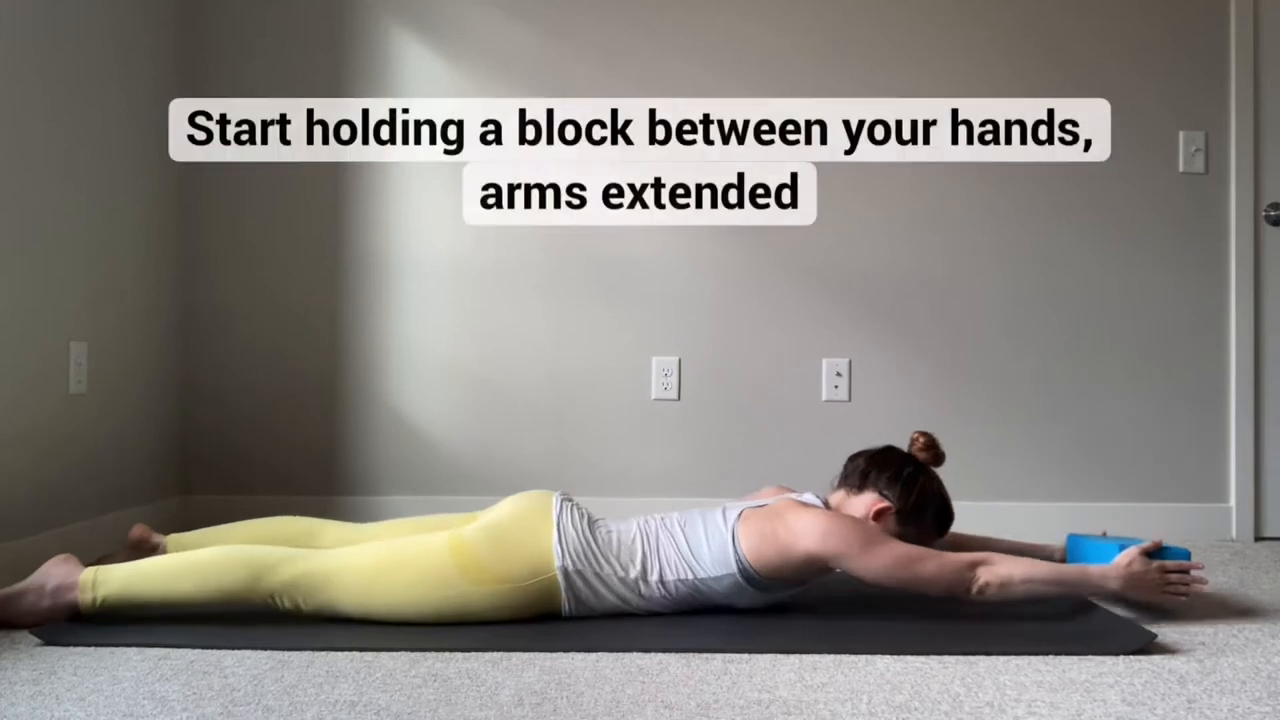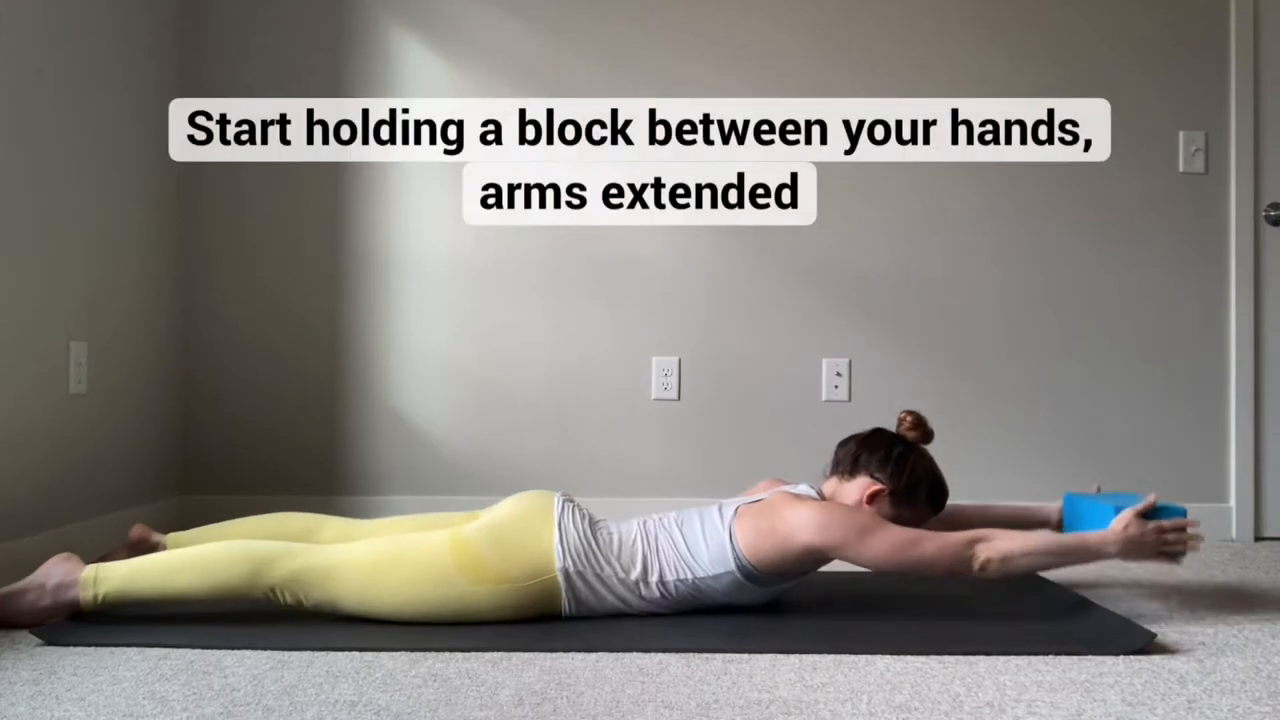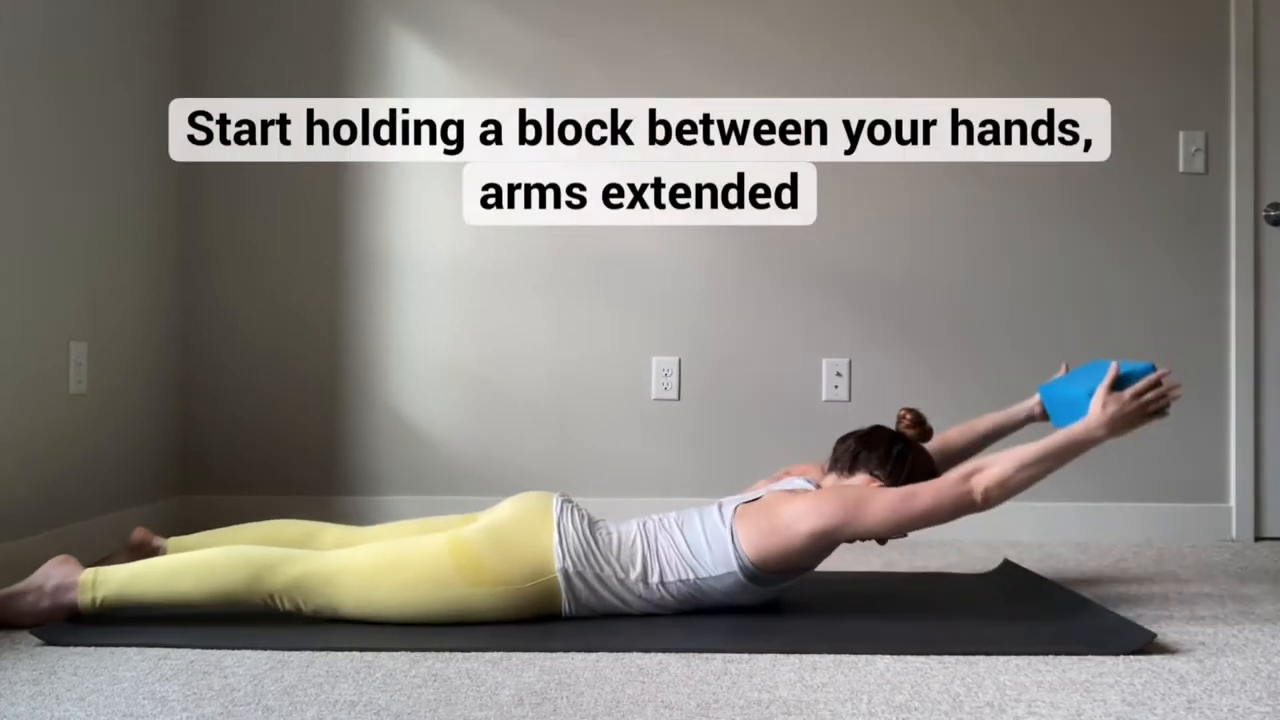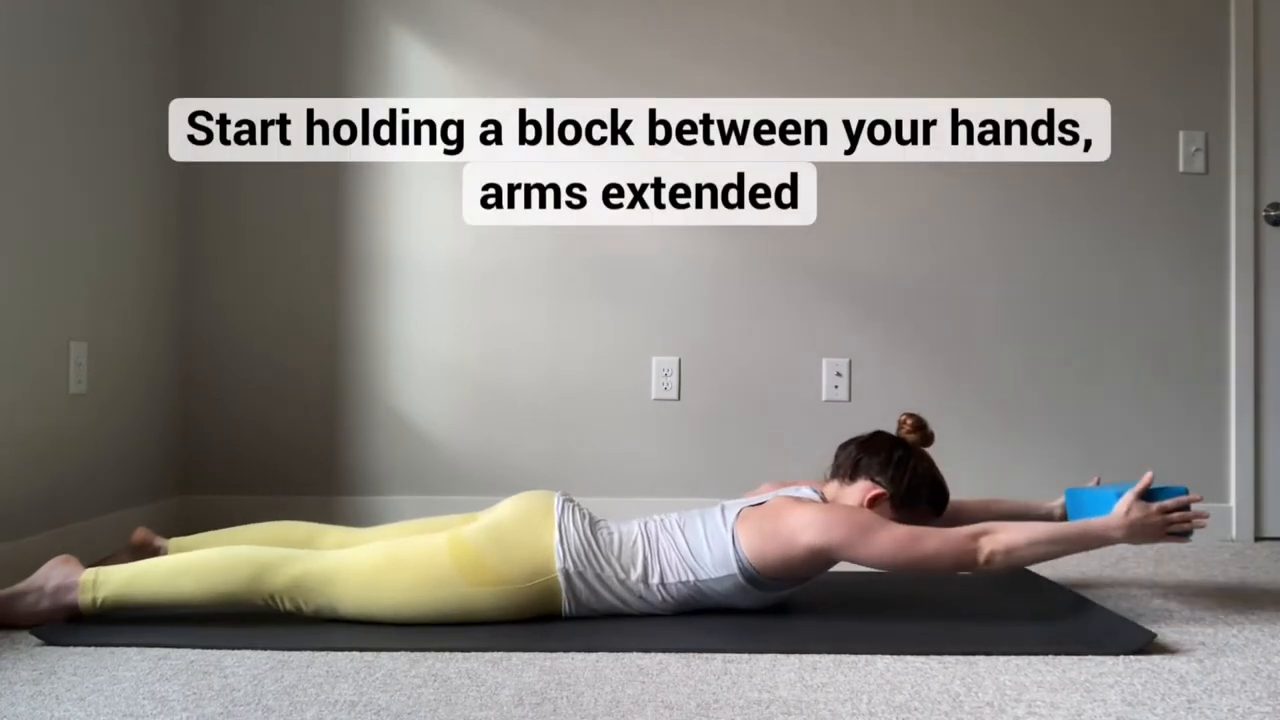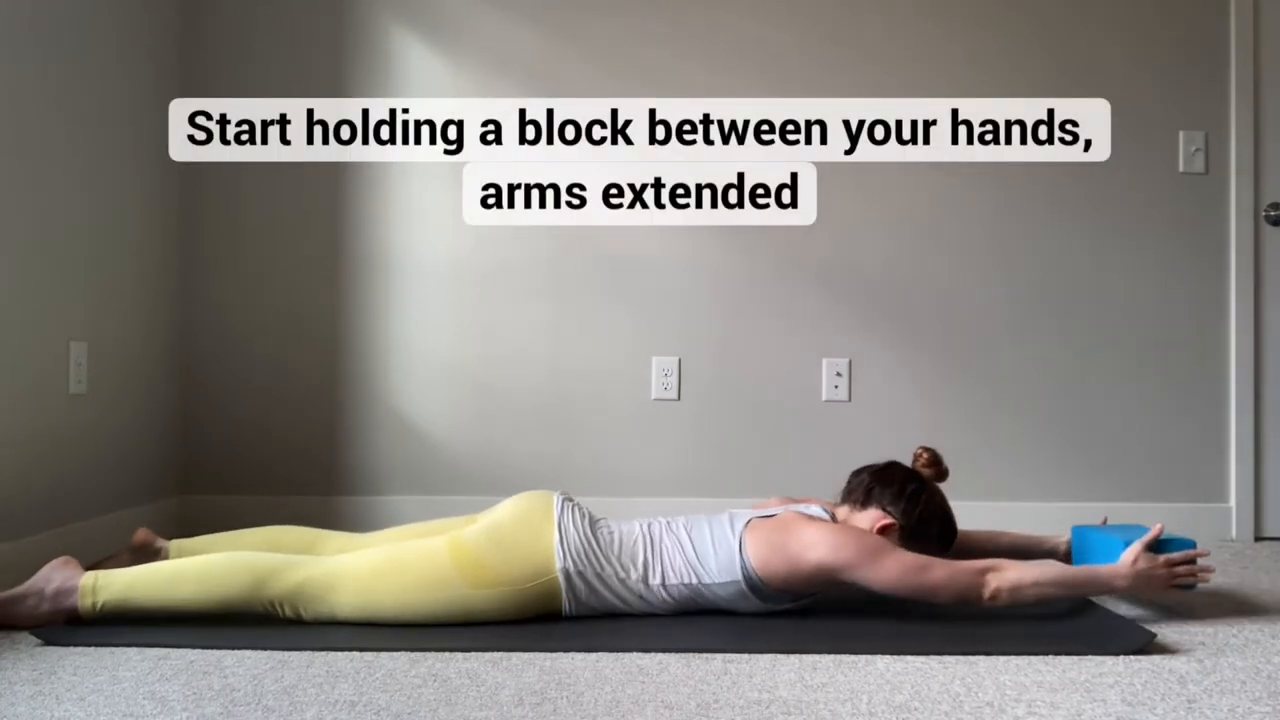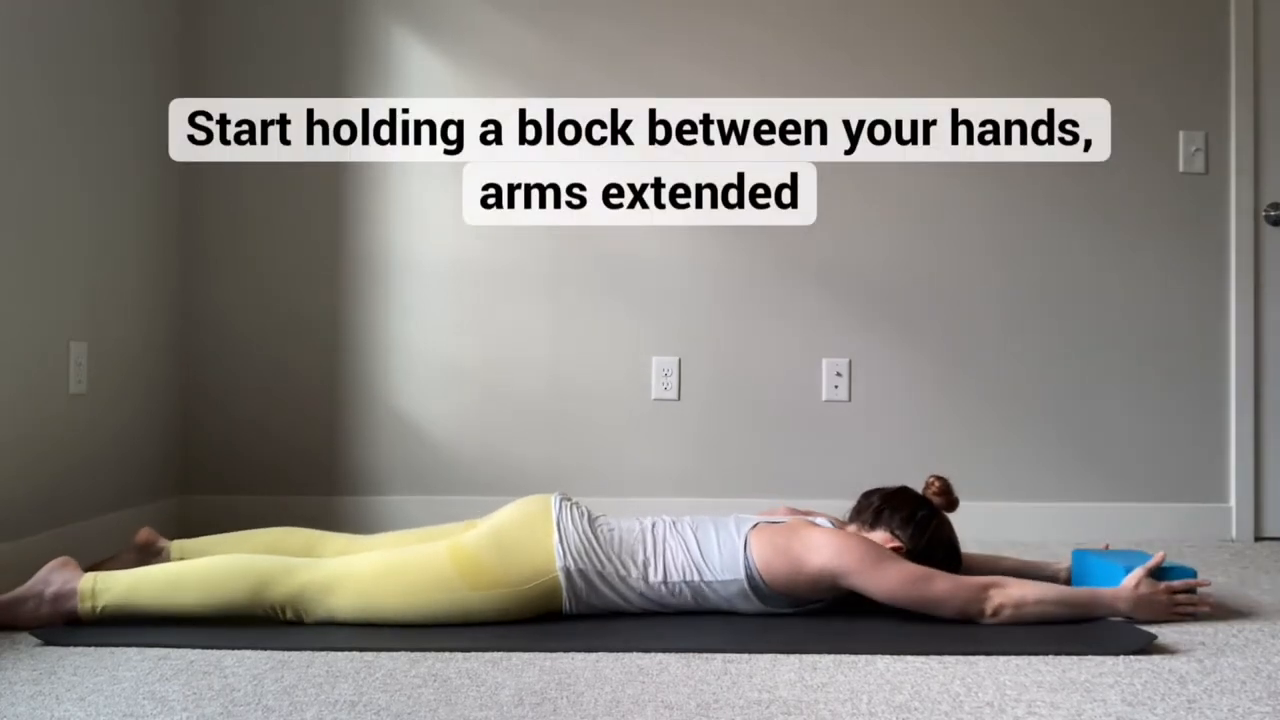
dt=0.5s
person 1, frame 1
left shoulder: (807, 504)
right shoulder: (823, 536)
left elbow: (945, 539)
right elbow: (965, 578)
left wrist: (1075, 557)
right wrist: (1106, 580)
left hip: (540, 526)
right hip: (537, 566)
left knee: (338, 541)
right knee: (309, 581)
left ankle: (164, 546)
person 1, frame 2
left shoulder: (805, 490)
right shoulder: (820, 527)
left elbow: (943, 512)
right elbow: (969, 555)
left wrist: (1061, 502)
right wrist: (1110, 541)
left hip: (542, 526)
right hip: (537, 565)
left knee: (337, 542)
right knee: (306, 579)
left ankle: (159, 550)
person 1, frame 3
left shoulder: (810, 479)
right shoulder: (822, 515)
left elbow: (927, 459)
right elbow: (968, 494)
left wrist: (1034, 407)
right wrist: (1095, 430)
left hip: (539, 530)
right hip: (539, 570)
left knee: (336, 541)
right knee: (306, 585)
left ankle: (162, 550)
person 1, frame 4
left shoulder: (811, 493)
right shoulder: (824, 529)
left elbow: (948, 510)
right elbow: (972, 551)
left wrist: (1061, 503)
right wrist: (1109, 531)
left hip: (542, 528)
right hip: (539, 566)
left knee: (338, 546)
right knee: (307, 587)
left ankle: (159, 552)
person 1, frame 5
left shoulder: (811, 511)
right shoulder: (830, 548)
left elbow: (951, 539)
right elbow: (977, 586)
left wrist: (1072, 542)
right wrist: (1114, 580)
left hip: (543, 529)
right hip: (543, 568)
left knee: (335, 553)
right knee: (309, 589)
left ankle: (165, 551)
person 1, frame 6
left shoulder: (816, 525)
right shoulder: (833, 556)
left elbow: (954, 557)
right elbow: (972, 600)
left wrist: (1076, 563)
right wrist: (1115, 602)
left hip: (549, 532)
right hip: (543, 564)
left knee: (345, 552)
right knee: (310, 591)
left ankle: (165, 554)
